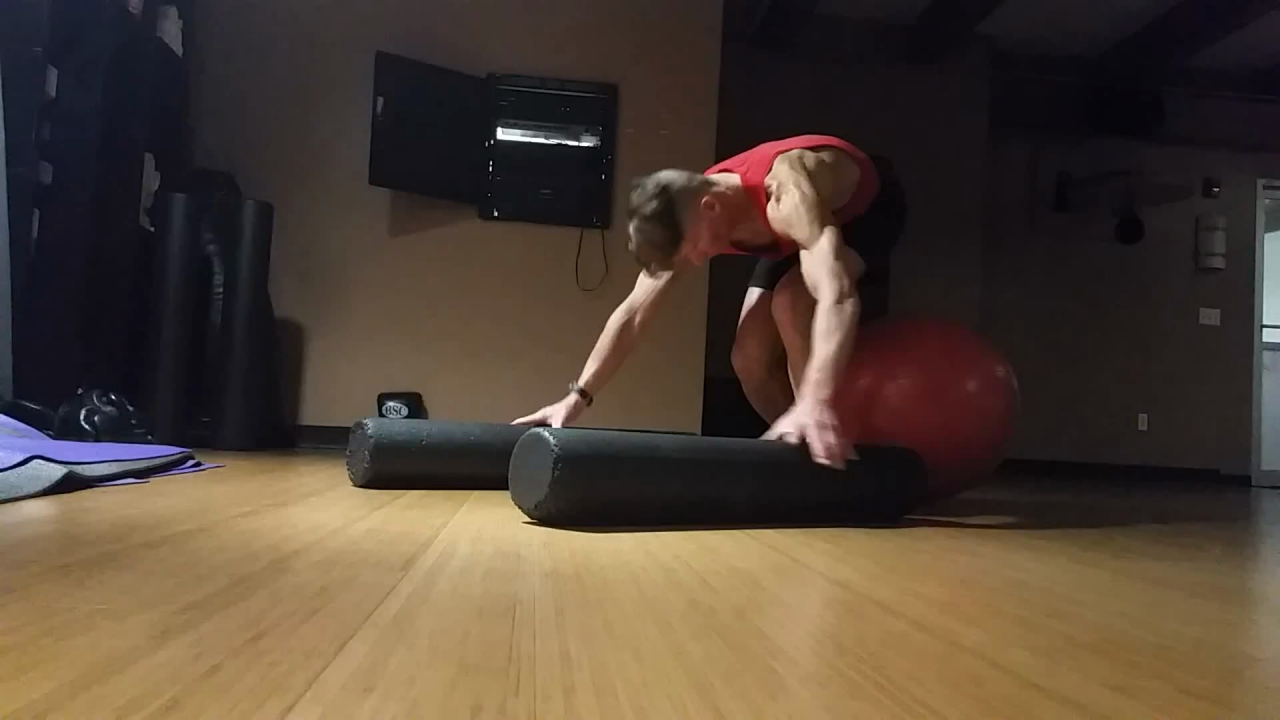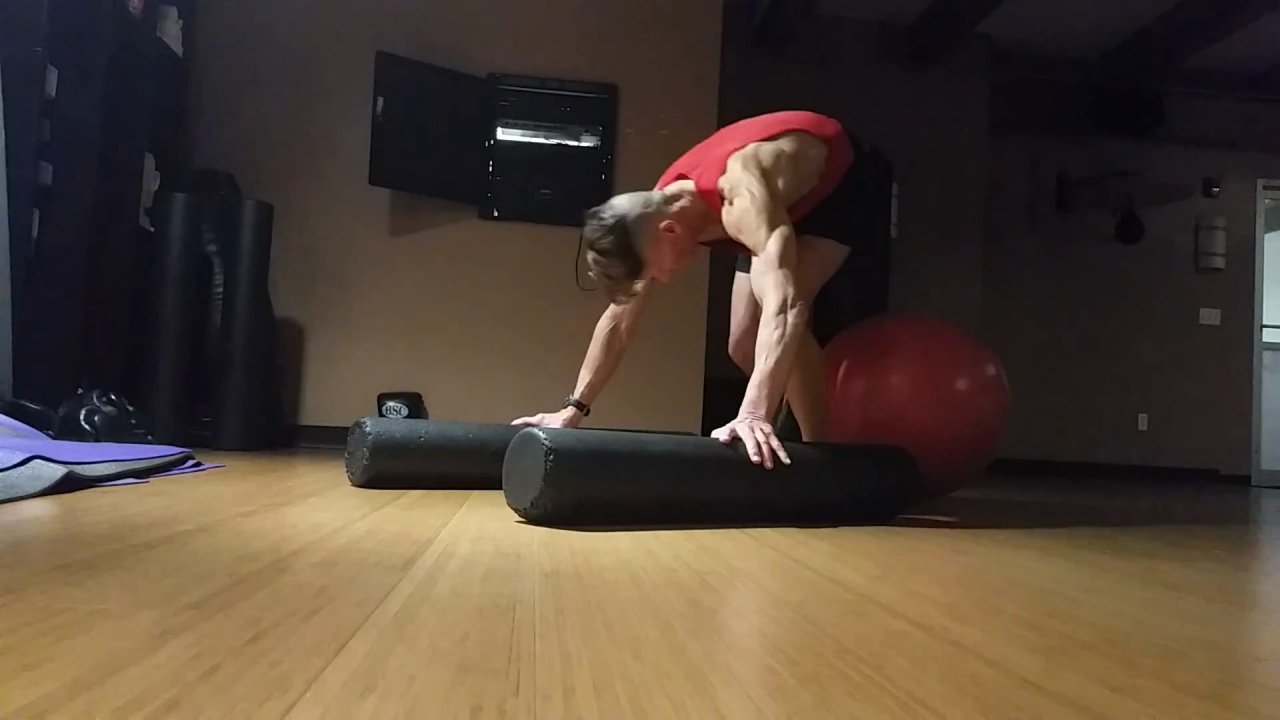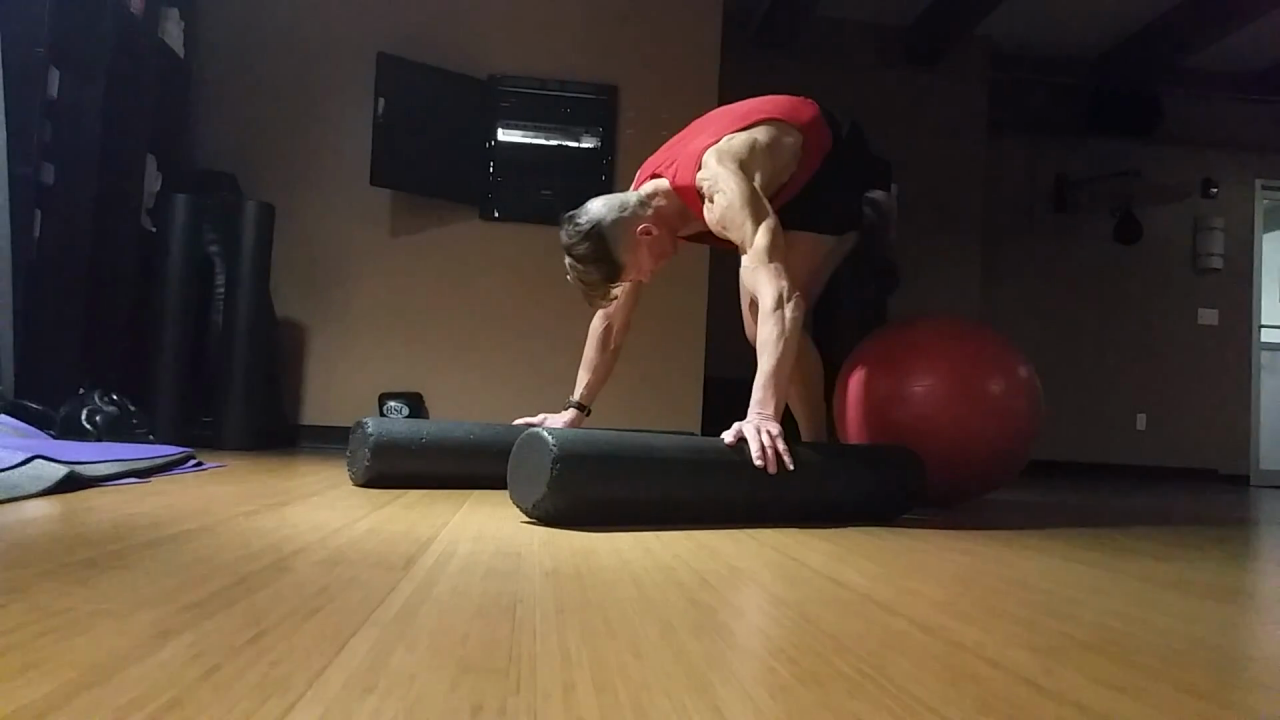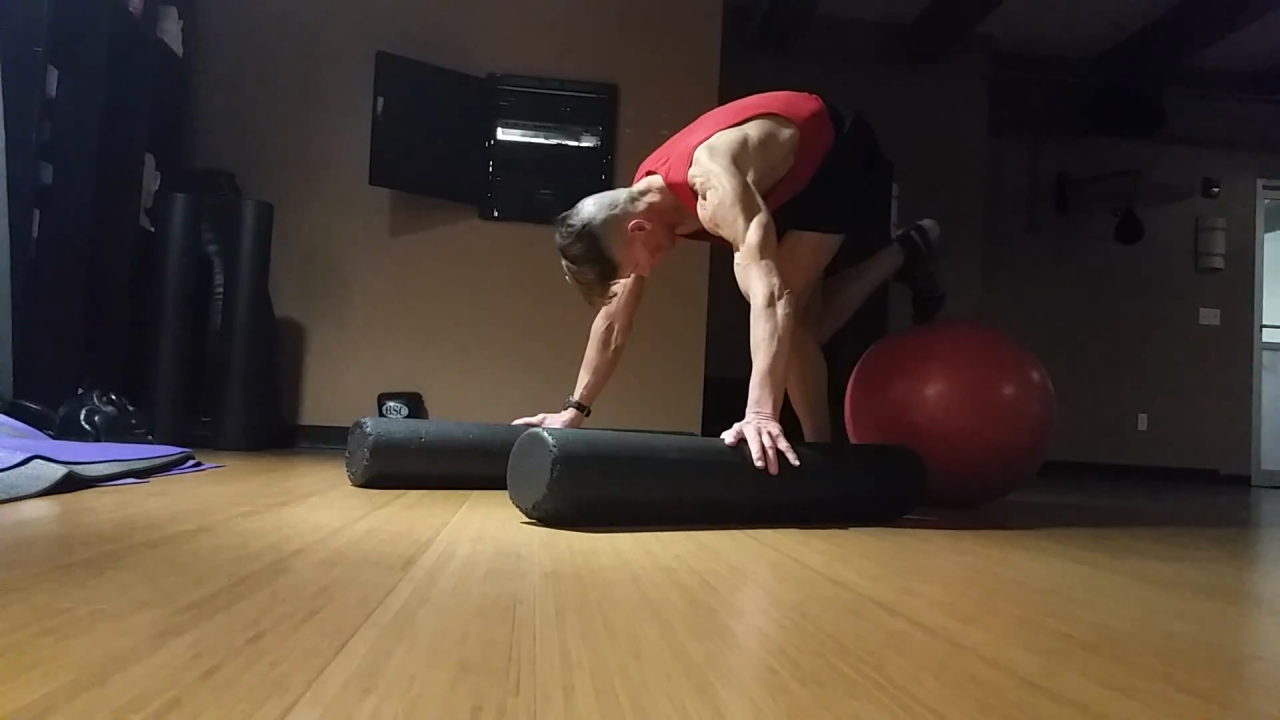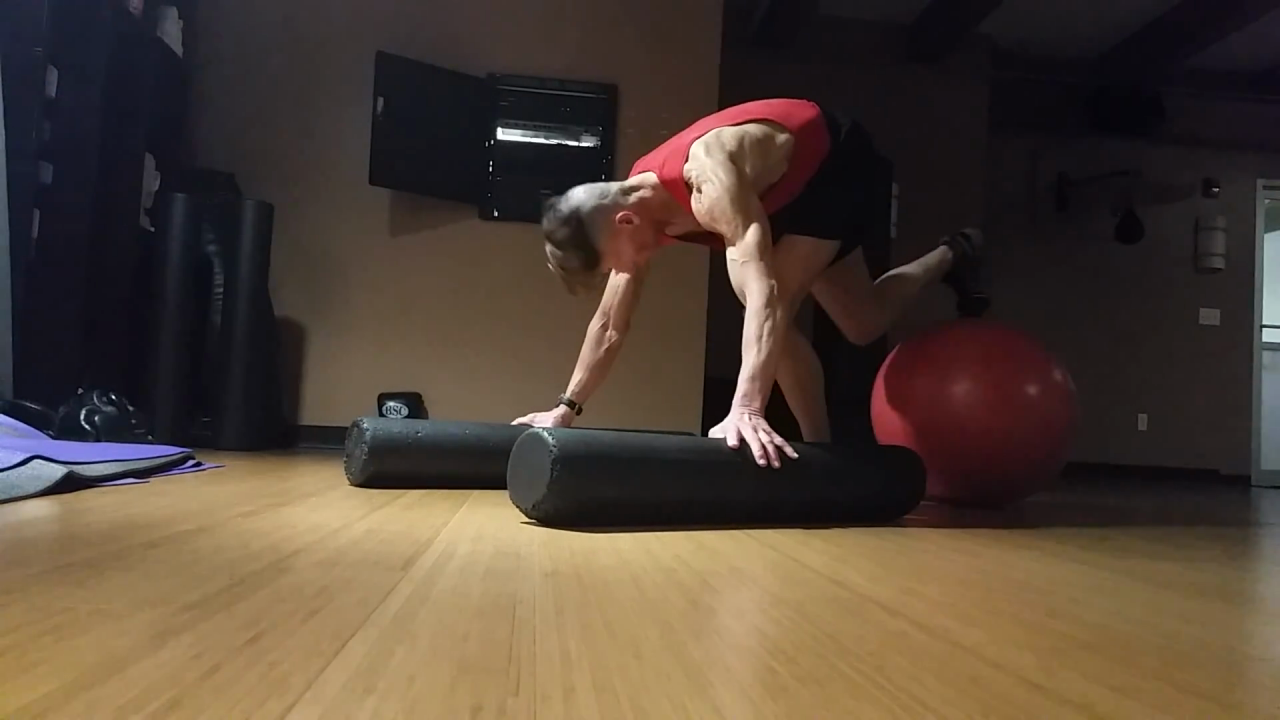
dt=0.4s
person 1, frame 1
left shoulder: (785, 196)
right shoulder: (687, 217)
left elbow: (837, 296)
right elbow: (632, 314)
left wrist: (813, 403)
right wrist: (576, 399)
left hip: (866, 210)
left knee: (791, 308)
right knee: (749, 358)
left ankle: (824, 450)
right ankle: (794, 450)
person 1, frame 2
left shoulder: (741, 198)
right shoulder: (656, 210)
left elbow: (783, 303)
right elbow: (619, 321)
left wrist: (755, 414)
right wrist: (574, 409)
left hip: (839, 177)
right hip: (788, 195)
left knee: (784, 304)
right knee: (744, 349)
person 1, frame 3
left shoulder: (719, 194)
right shoulder: (635, 208)
left elbow: (779, 299)
right elbow: (612, 320)
left wrist: (763, 414)
right wrist: (575, 410)
left hip: (827, 157)
right hip: (779, 173)
left knee: (772, 312)
right knee: (757, 322)
right ankle: (861, 229)
person 1, frame 4
left shoulder: (712, 189)
right shoulder: (636, 203)
left elbow: (769, 295)
right elbow: (613, 321)
left wrist: (760, 413)
right wrist: (575, 410)
left hip: (838, 157)
right hip: (786, 178)
left knee: (784, 308)
right knee: (805, 329)
right ankle: (902, 254)
person 1, frame 5
left shoulder: (707, 183)
right shoulder: (632, 205)
left elbow: (764, 294)
right elbow: (610, 324)
left wrist: (746, 409)
right wrist: (567, 407)
left hip: (833, 162)
right hip: (786, 186)
left knee: (769, 312)
right knee: (864, 325)
right ankle: (952, 256)
